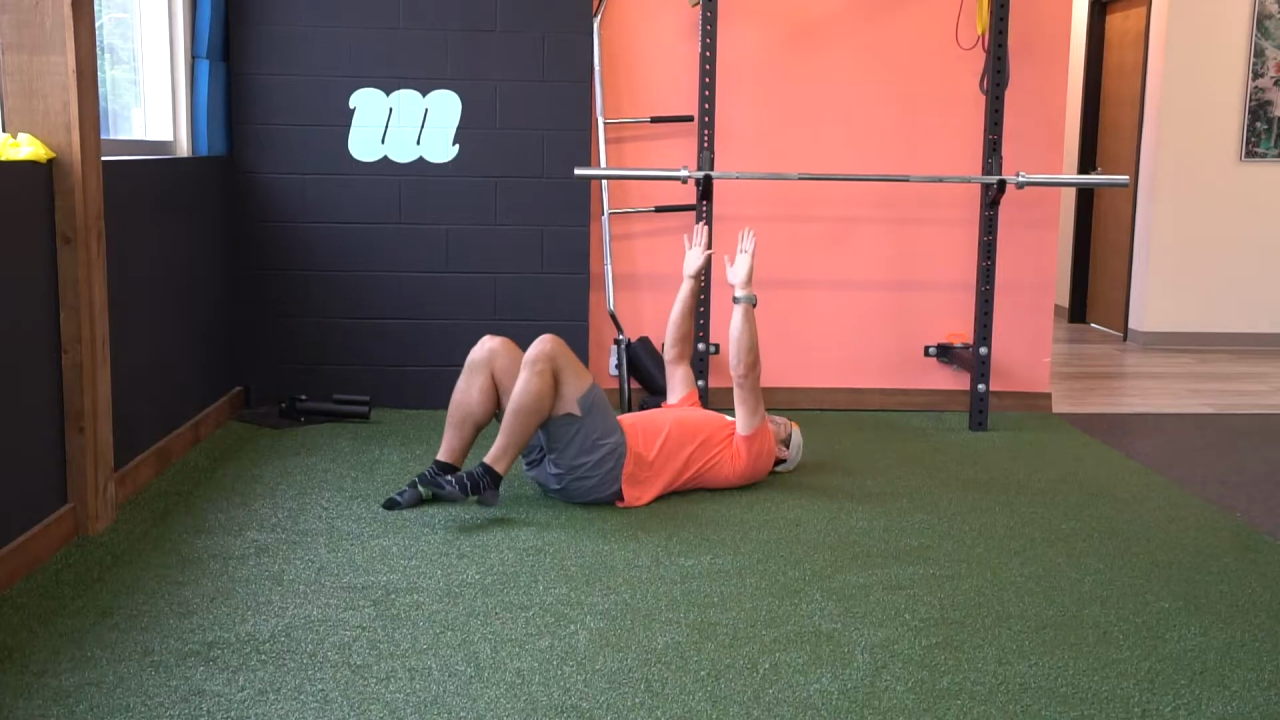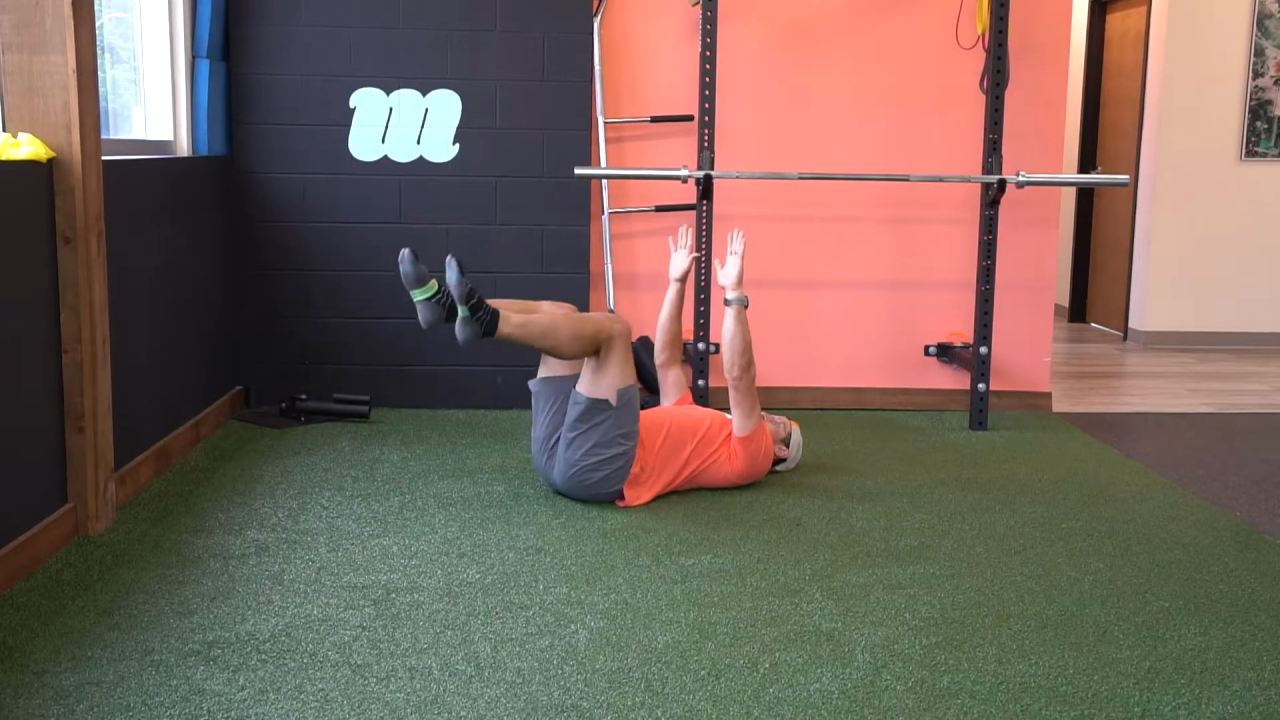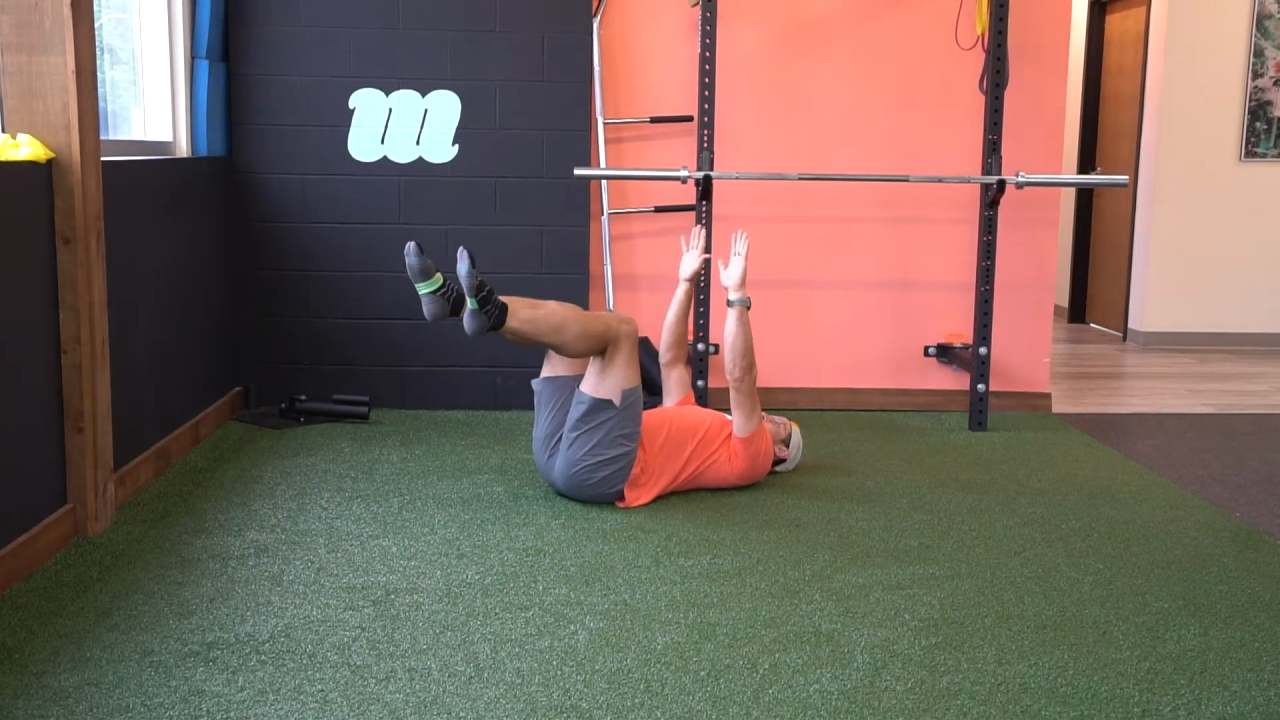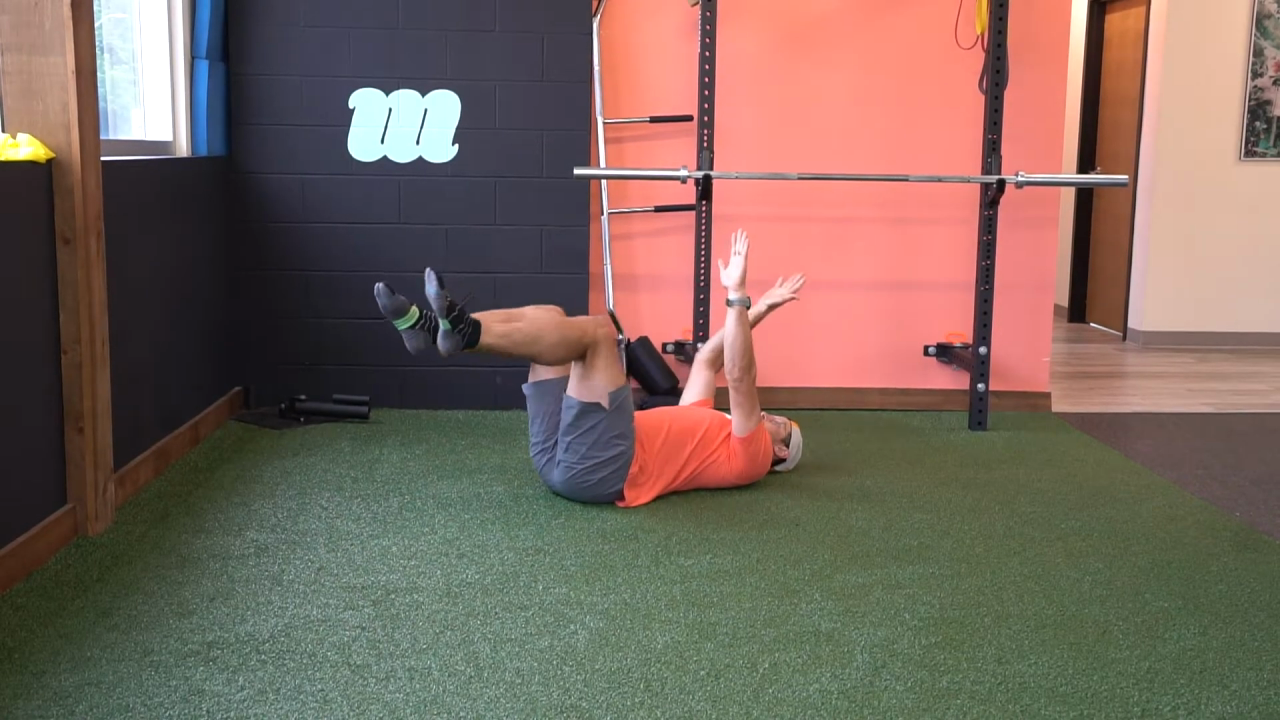
dt=0.7s
person 1, frame 1
left shoulder: (749, 456)
right shoulder: (701, 426)
left elbow: (745, 375)
right elbow: (675, 355)
left wrist: (742, 292)
right wrist: (690, 281)
left hip: (602, 468)
right hip: (561, 459)
left knee: (546, 349)
right knee: (492, 351)
left ankle: (487, 475)
right ankle: (443, 471)
person 1, frame 2
left shoulder: (749, 454)
right shoulder: (700, 424)
left elbow: (740, 377)
right elbow: (666, 359)
left wrist: (735, 294)
right wrist: (678, 283)
left hip: (601, 465)
right hip: (561, 451)
left knee: (611, 327)
right knee: (560, 315)
left ankle: (484, 322)
right ankle: (447, 308)
person 1, frame 3
left shoulder: (749, 455)
right shoulder: (700, 424)
left elbow: (741, 378)
right elbow: (671, 357)
left wrist: (737, 295)
right wrist: (687, 282)
left hip: (600, 467)
right hip: (562, 450)
left knee: (619, 328)
right knee: (567, 317)
left ankle: (493, 313)
right ankle: (452, 300)
person 1, frame 4
left shoulder: (749, 455)
right shoulder: (705, 426)
left elbow: (740, 379)
right elbow: (708, 360)
left wrist: (738, 298)
right wrist: (758, 310)
left hip: (598, 466)
right hip: (561, 452)
left knee: (596, 331)
right knee: (546, 319)
left ankle: (468, 333)
right ankle: (430, 328)
